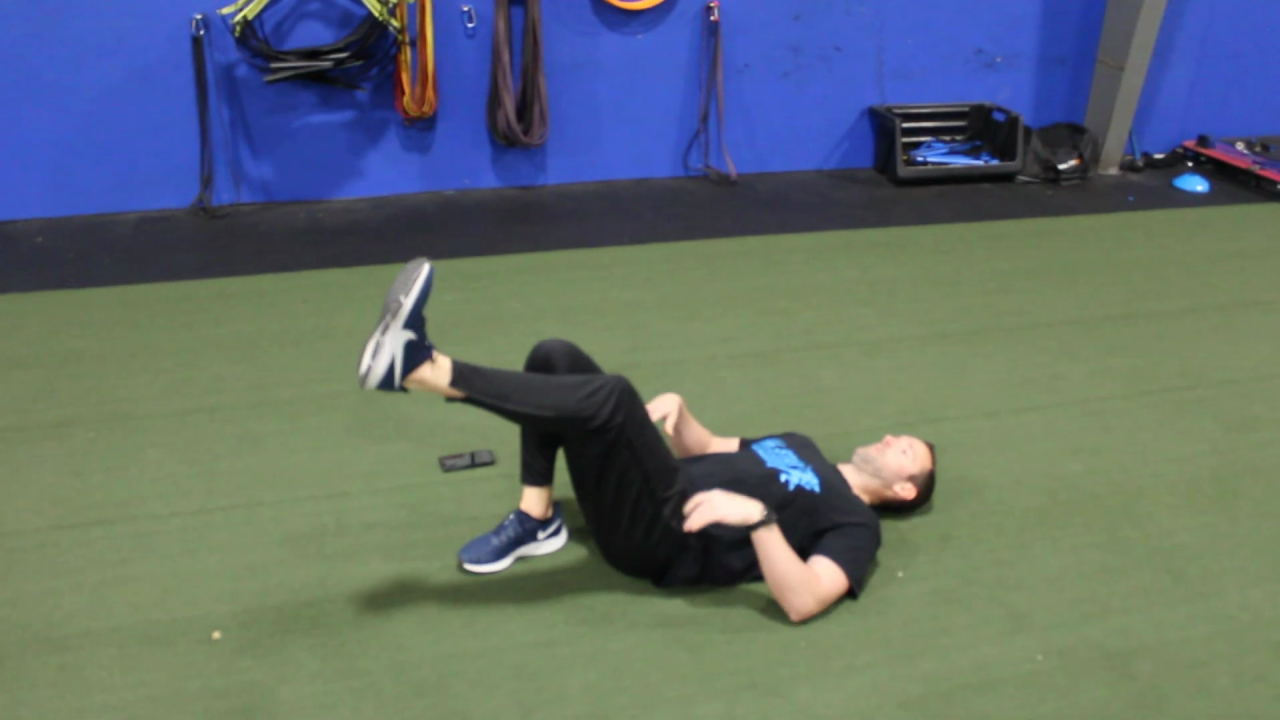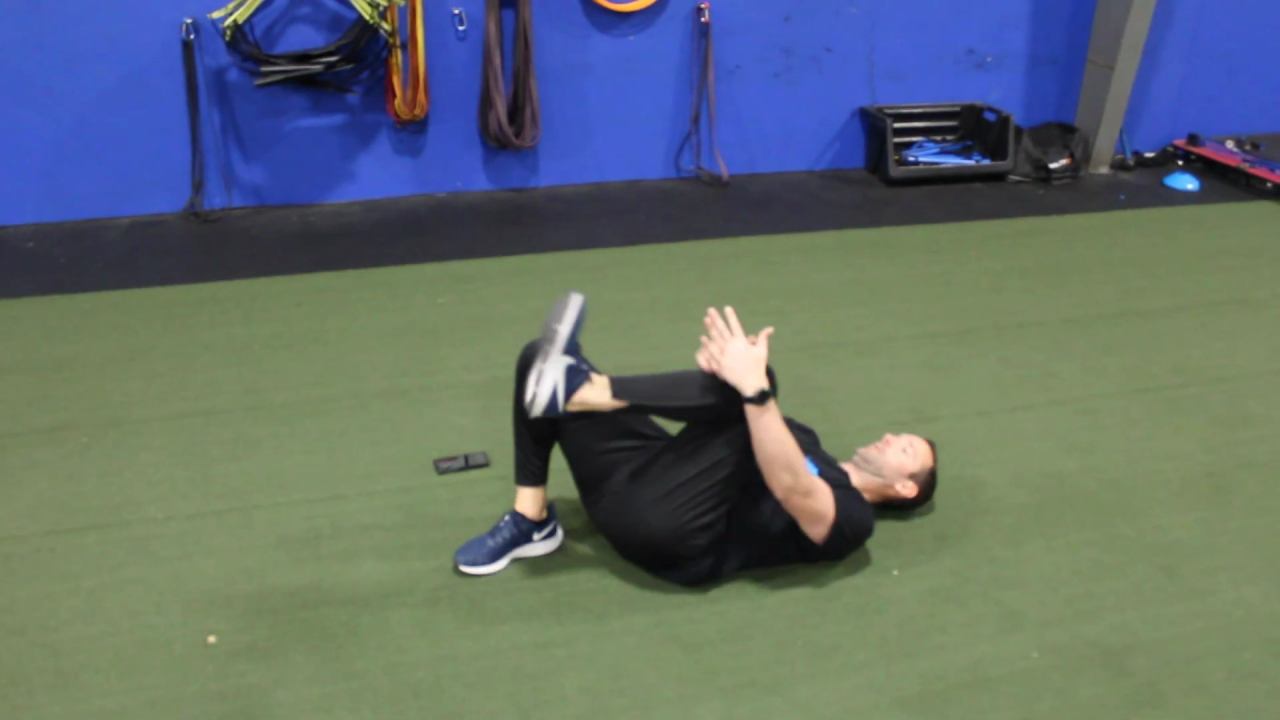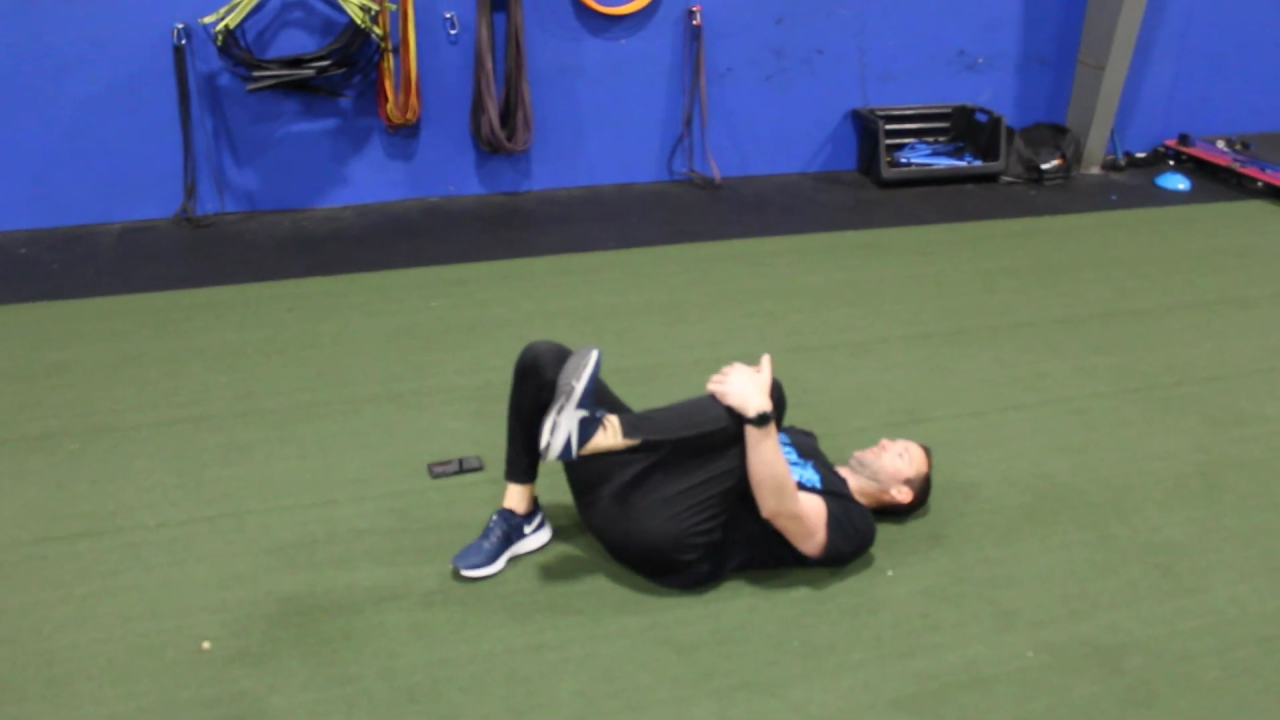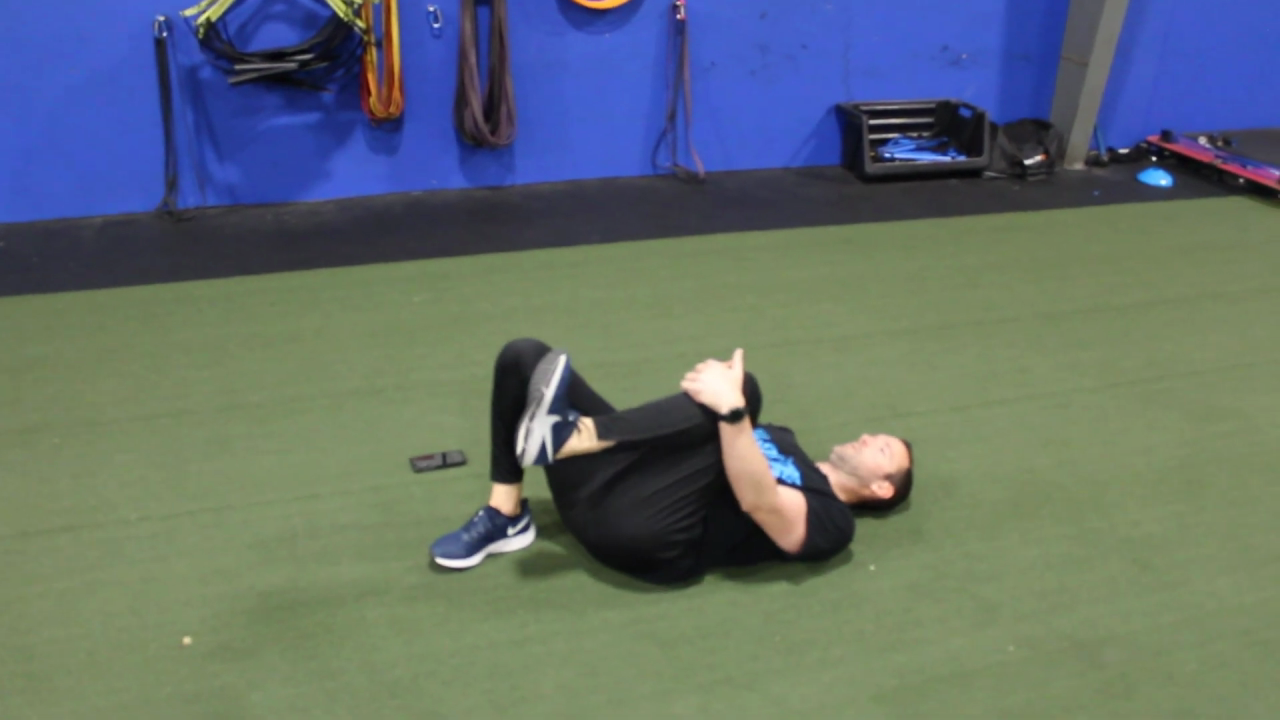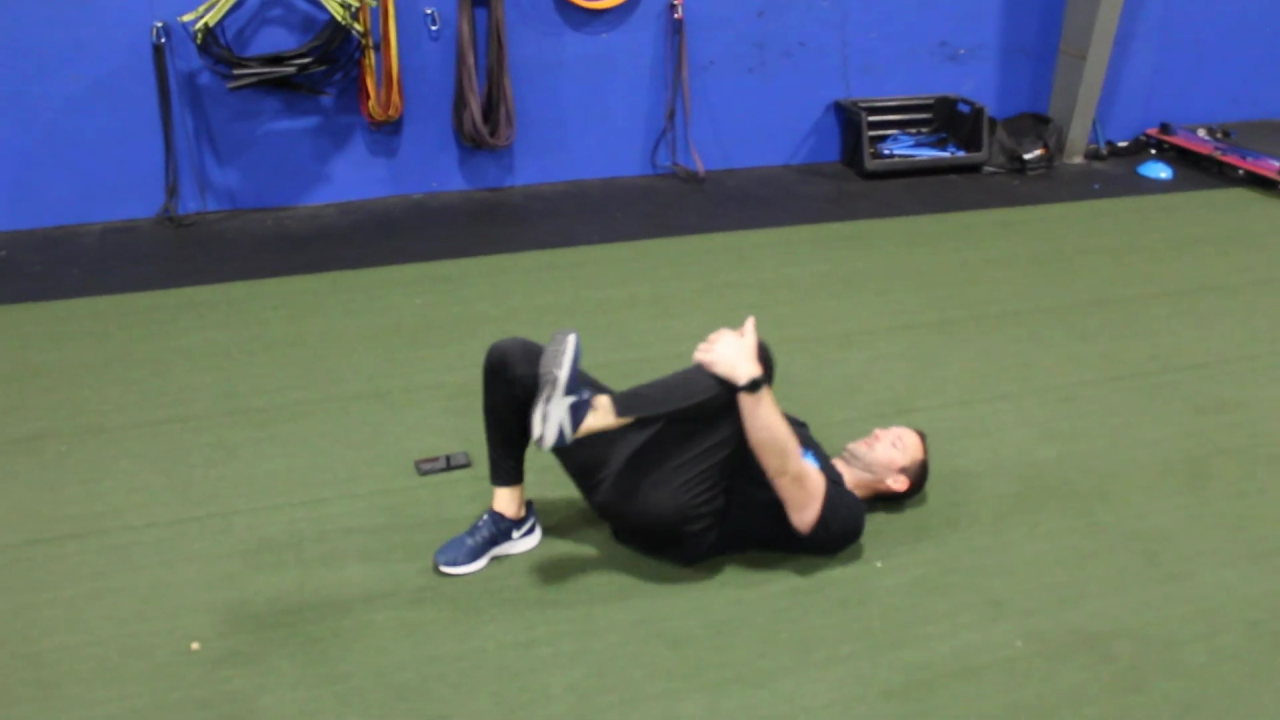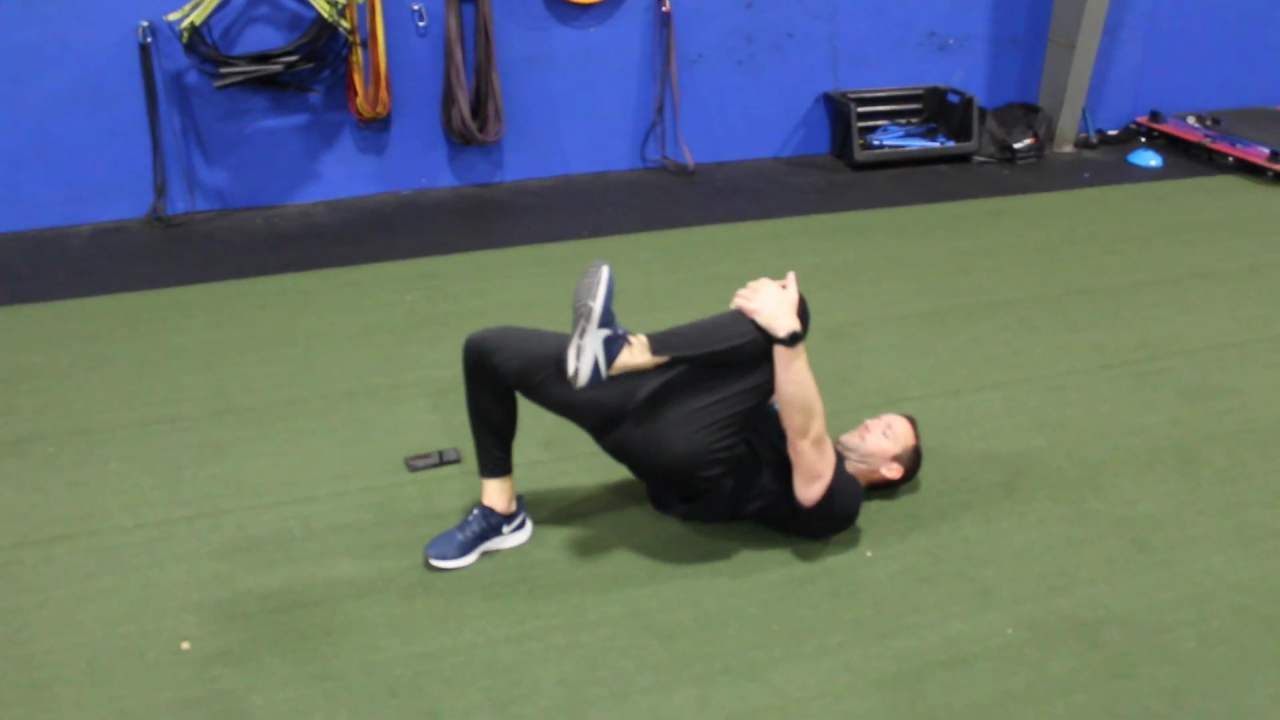
dt=0.5s
person 1, frame 1
left shoulder: (854, 525)
right shoulder: (800, 446)
left elbow: (802, 601)
right elbow: (705, 449)
left wrist: (755, 515)
right wrist: (678, 410)
left hip: (662, 534)
right hip: (654, 491)
left knee: (609, 397)
right knee: (555, 357)
left ankle: (419, 369)
right ankle: (535, 520)
person 1, frame 2
left shoulder: (851, 519)
right shoulder: (808, 442)
left elbow: (788, 485)
left wrist: (752, 390)
right wrist: (725, 364)
left hip: (670, 529)
right hip: (631, 488)
left knee: (755, 385)
right knee: (541, 353)
left ankle: (581, 390)
right ankle: (530, 521)
person 1, frame 3
left shoulder: (852, 525)
right shoulder: (801, 445)
left elbow: (777, 508)
left wrist: (759, 411)
right wrist: (740, 394)
left hip: (666, 534)
right hip: (628, 486)
left knee: (764, 406)
right knee: (543, 359)
left ankle: (596, 433)
right ankle: (518, 518)
person 1, frame 4
left shoulder: (831, 522)
right shoulder: (782, 443)
left elbow: (758, 502)
left wrist: (729, 407)
right wrist: (713, 392)
left hip: (645, 531)
right hip: (608, 484)
left knee: (741, 393)
right knee: (525, 357)
left ankle: (568, 436)
right ankle: (504, 517)
person 1, frame 5
left shoulder: (842, 514)
right shoulder: (797, 438)
left elbow: (781, 471)
left wrist: (748, 377)
right wrist: (730, 363)
left hip: (668, 507)
right hip: (632, 461)
left knee: (751, 368)
right knee: (511, 357)
left ankle: (584, 417)
right ankle: (508, 519)
person 1, frame 6
left shoulder: (837, 497)
right shoulder: (800, 448)
left elbow: (808, 436)
left wrist: (786, 333)
right wrist: (753, 315)
left hip: (690, 448)
right hip: (647, 409)
left knee: (786, 320)
right knee: (489, 349)
left ankle: (618, 353)
right ankle: (500, 513)
